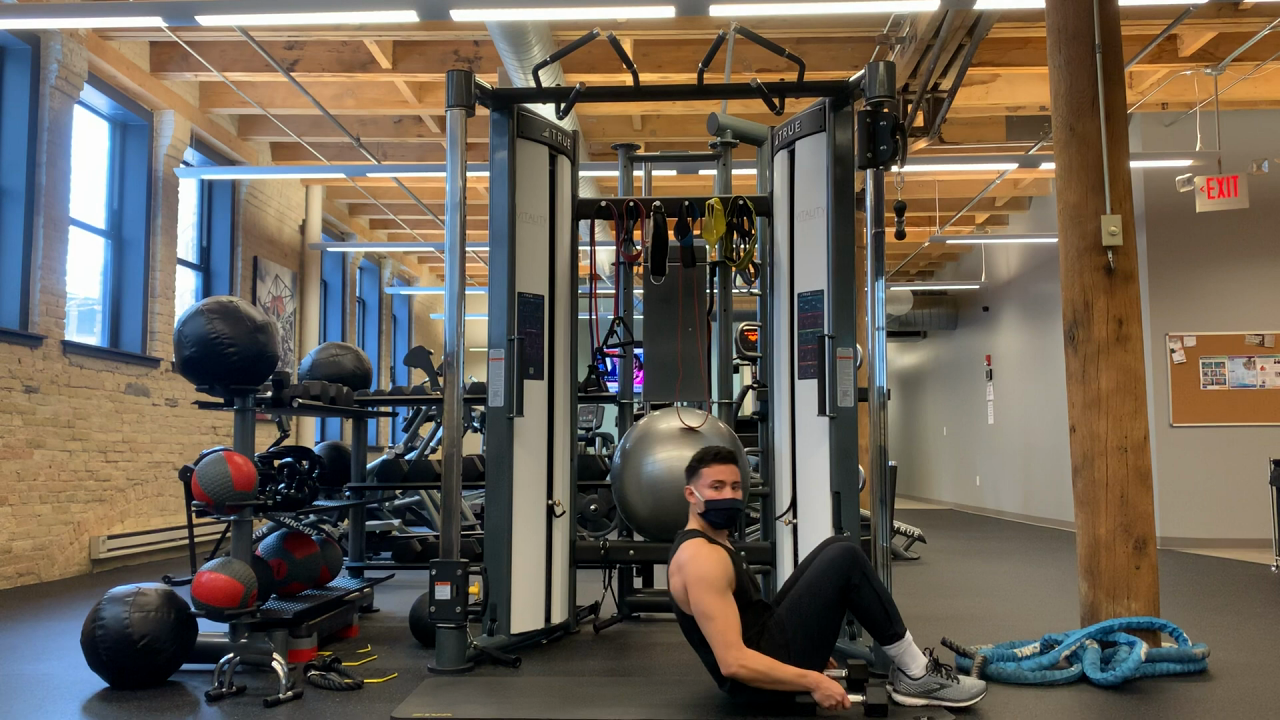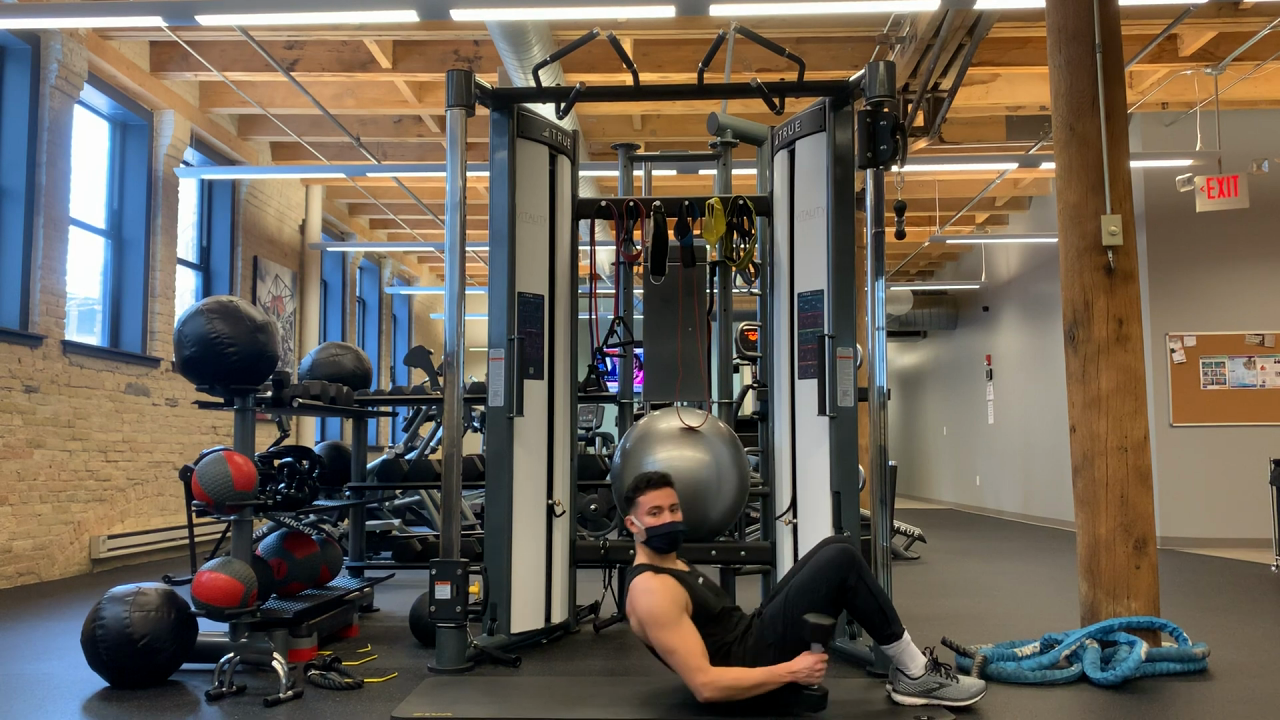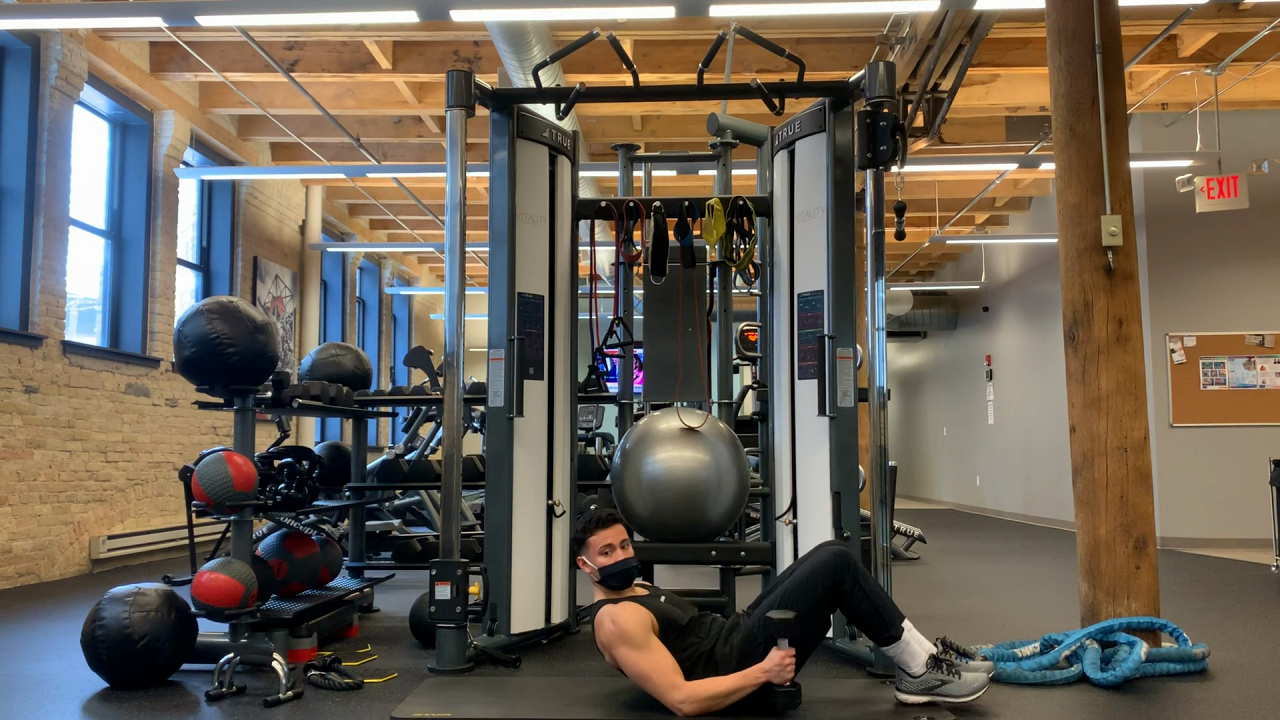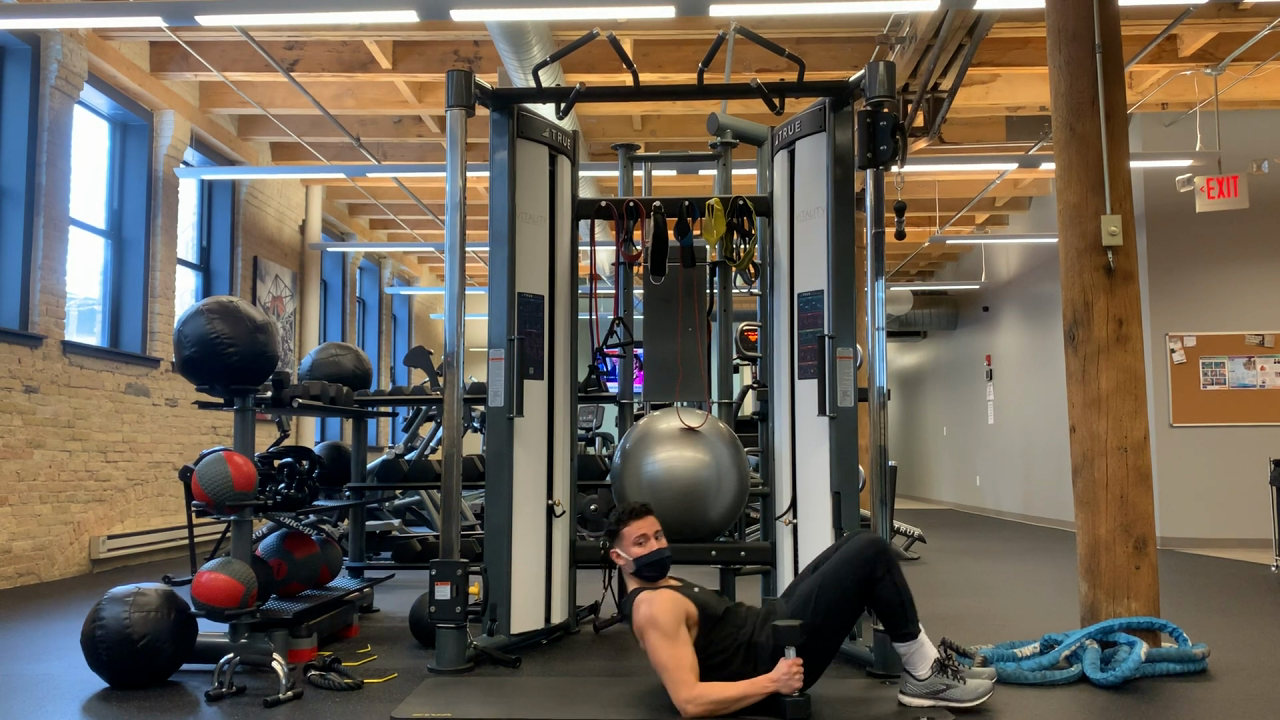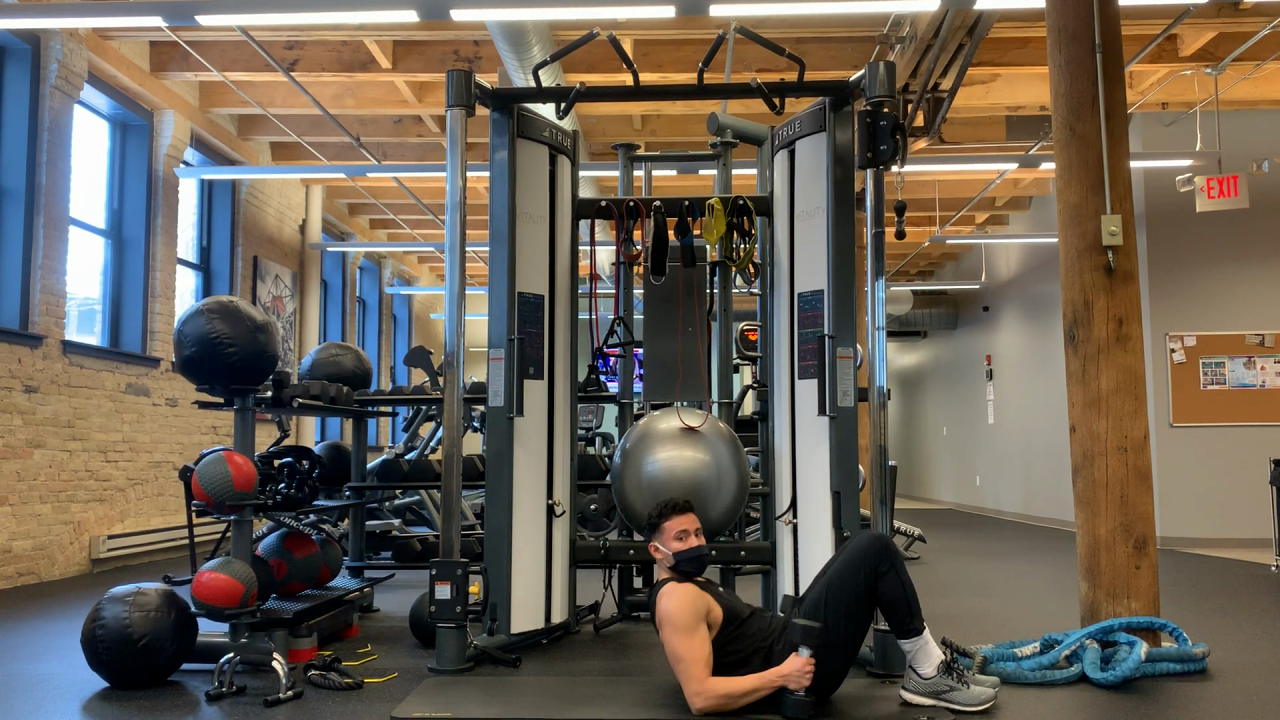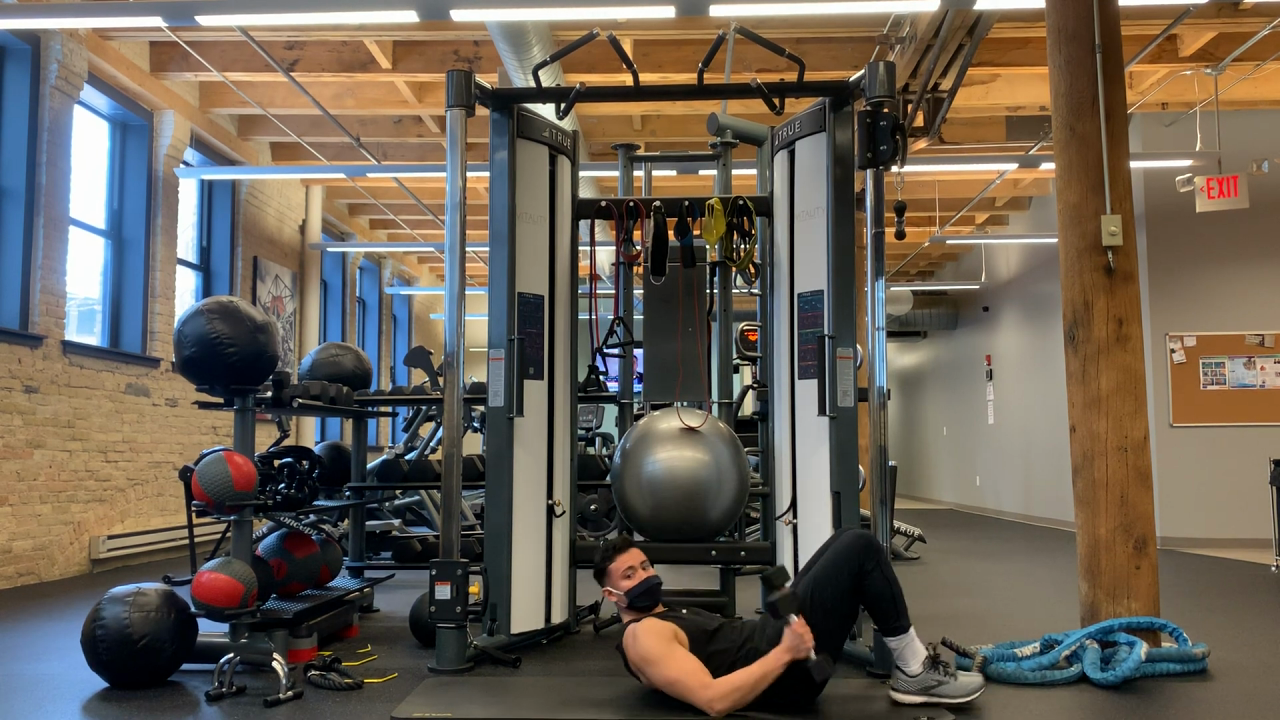
dt=0.4s
person 1, frame 1
left shoulder: (712, 543)
right shoulder: (700, 558)
right elbow: (732, 662)
left wrist: (813, 653)
right wrist: (813, 682)
left hip: (770, 650)
right hip: (761, 683)
left knee: (839, 550)
right knee: (846, 560)
left ankle: (910, 667)
right ankle: (915, 675)
person 1, frame 2
left shoulder: (669, 564)
right shoulder: (651, 593)
right elbow: (705, 685)
right wrist: (790, 671)
right hip: (764, 659)
left knee: (836, 550)
right knee: (842, 561)
left ankle: (909, 667)
right ankle: (915, 675)
person 1, frame 3
left shoulder: (635, 590)
right shoulder: (616, 621)
right wrist: (762, 672)
left hip: (738, 635)
right hip: (748, 660)
left knee: (831, 555)
right knee: (836, 565)
left ankle: (923, 655)
right ankle: (919, 673)
person 1, frame 4
left shoulder: (660, 586)
right shoulder: (654, 608)
right wrist: (771, 682)
left hip: (772, 626)
right hip: (783, 653)
left knee: (861, 546)
right knee: (871, 552)
left ankle: (924, 662)
right ankle: (923, 676)
person 1, frame 5
left shoulder: (690, 587)
right shoulder: (678, 601)
right elbow: (701, 697)
right wrist: (783, 675)
left hip: (792, 644)
right hip: (804, 658)
left knee: (869, 549)
right knee: (876, 549)
left ankle: (931, 665)
right ankle: (929, 676)
person 1, frame 6
left shoulder: (660, 618)
right shoulder: (642, 640)
left wrist: (779, 631)
right wrist: (786, 652)
left hip: (775, 642)
right hip: (784, 674)
left knee: (849, 540)
right knee: (860, 547)
left ankle: (911, 658)
right ankle: (914, 674)
